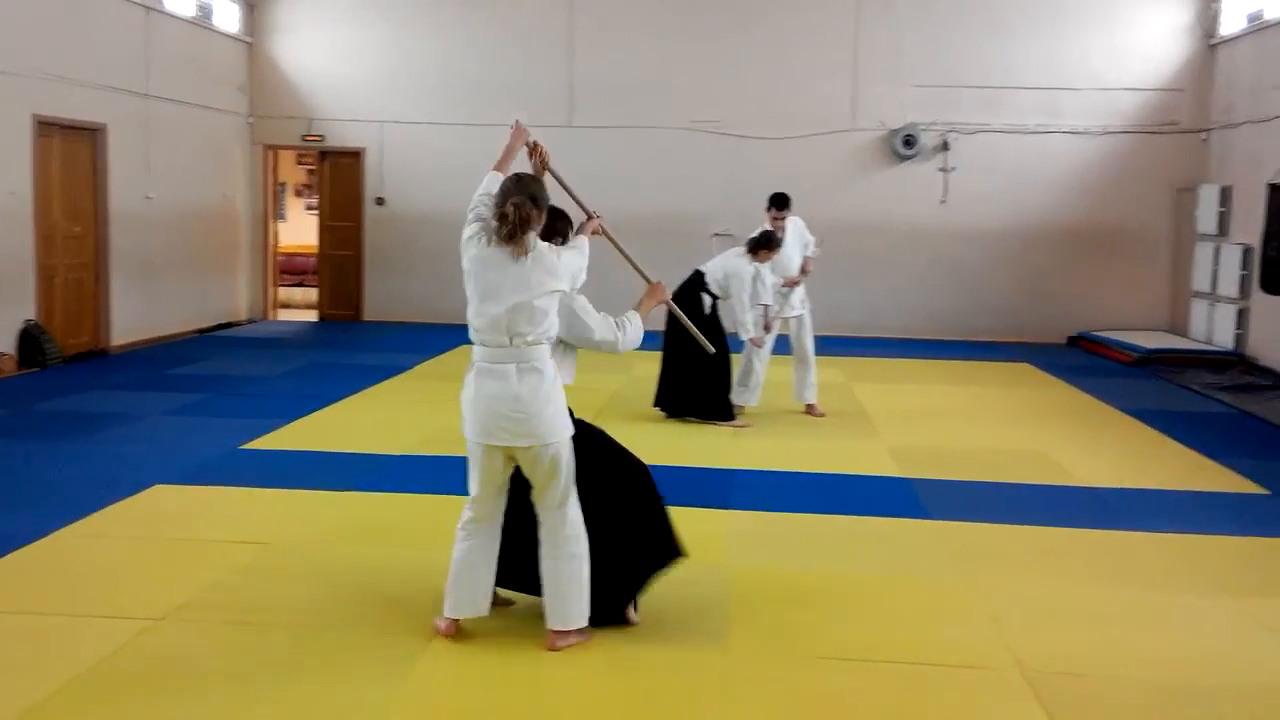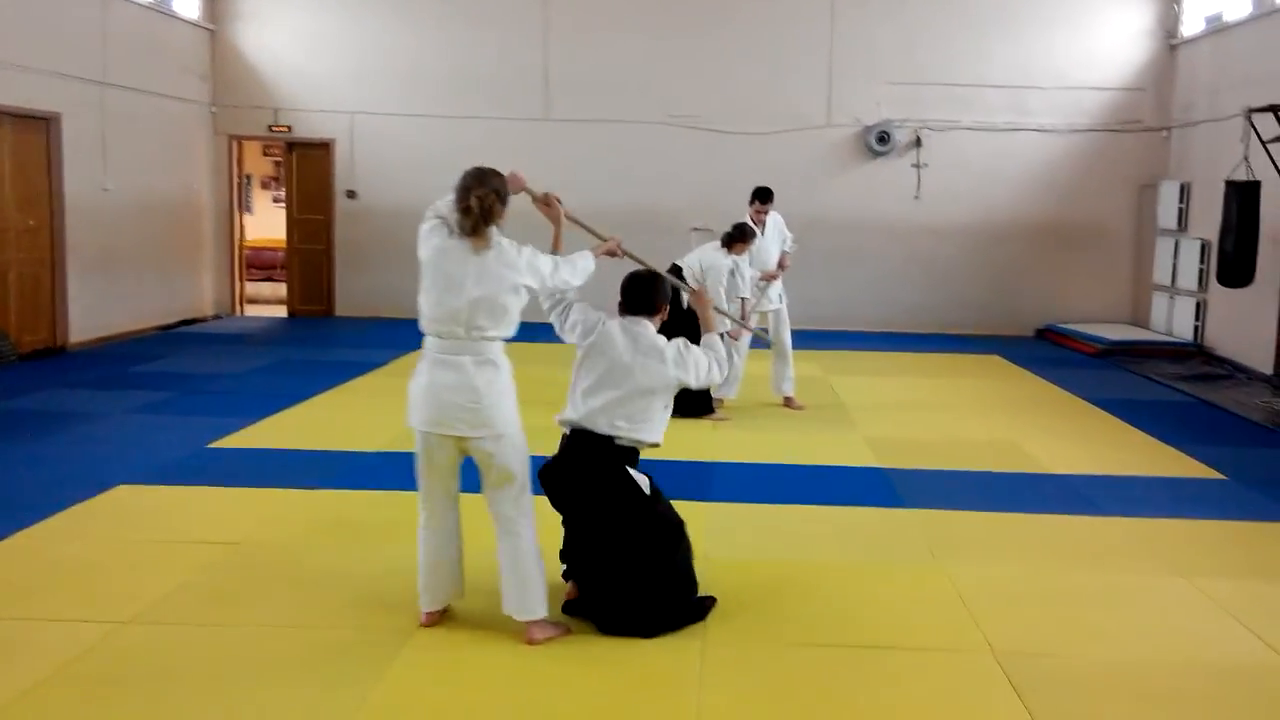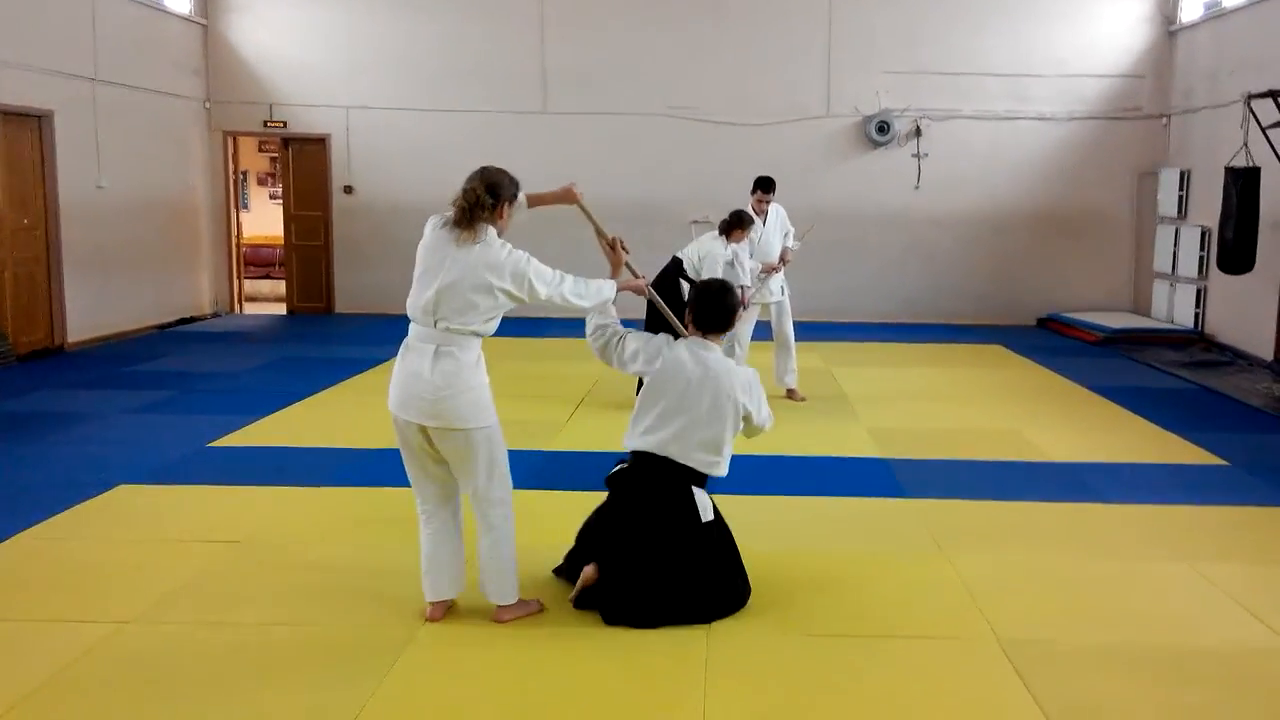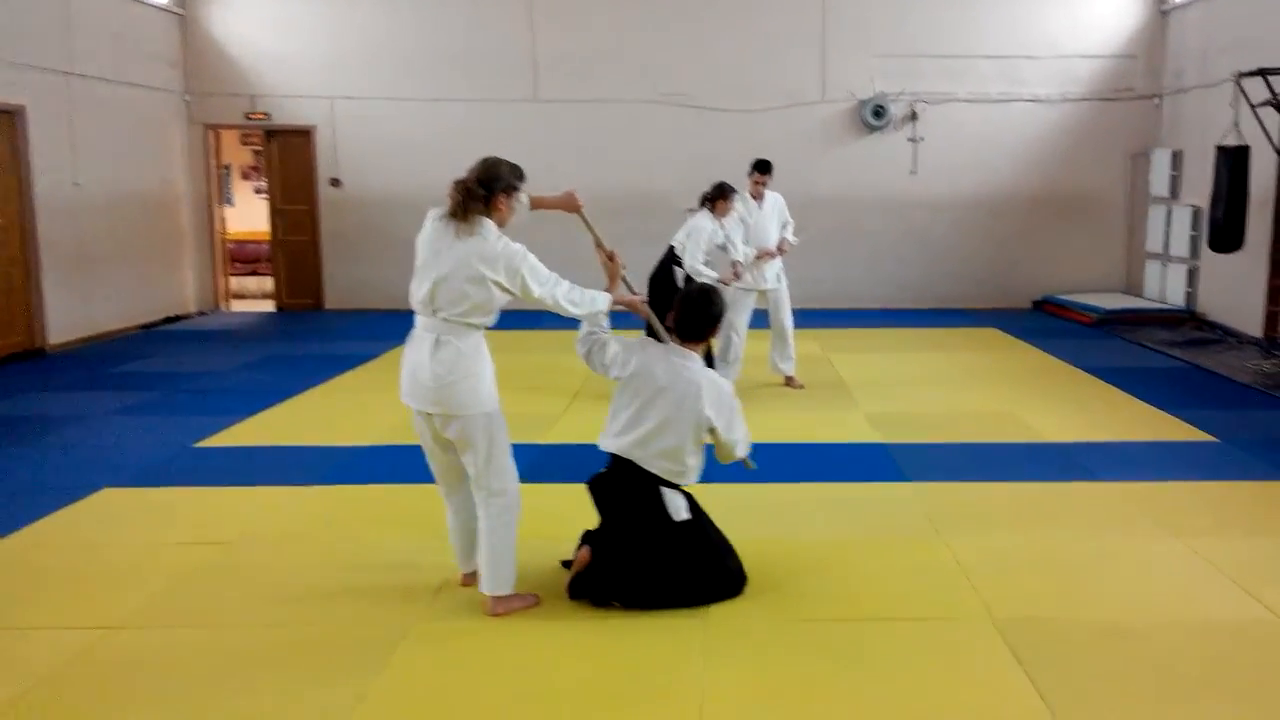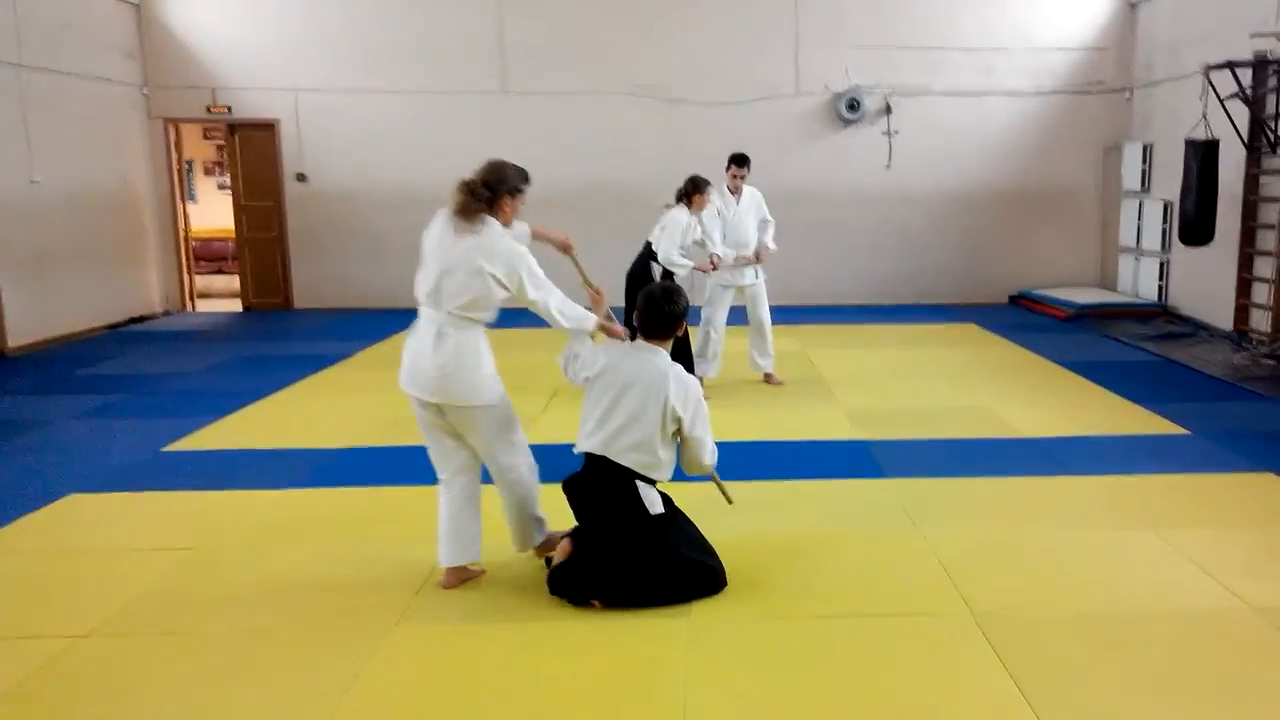
dt=0.5s
person 1, frame 1
left shoulder: (475, 249)
right shoulder: (554, 262)
left elbow: (482, 200)
left wrist: (510, 149)
right wrist: (586, 233)
left hip: (486, 392)
right hip: (536, 394)
left knee: (481, 512)
right knee: (559, 515)
left ankle: (455, 615)
right ankle: (564, 625)
person 1, frame 2
left shoulder: (432, 241)
right shoulder: (516, 259)
left elbow: (445, 211)
right elbow: (566, 271)
left wrist: (499, 187)
right wrist: (599, 252)
left hip: (435, 384)
right hip: (486, 387)
left knee: (436, 505)
right knee: (513, 506)
left ankle: (433, 604)
right ankle: (533, 618)
person 1, frame 3
left shoulder: (435, 231)
right shoulder: (506, 261)
left elbow: (473, 215)
right elbow: (568, 290)
left wrist: (547, 197)
right wrist: (621, 284)
left hip: (410, 374)
right hip: (458, 381)
left knee: (434, 498)
right knee: (492, 497)
left ankle: (438, 597)
right ankle: (505, 599)
person 1, frame 4
left shoulder: (435, 224)
right shoulder: (502, 253)
left elbow: (482, 210)
right elbow: (561, 295)
left wrist: (549, 203)
right wrist: (617, 299)
left hip: (420, 364)
right hip: (461, 369)
left knee: (455, 480)
right knee: (495, 486)
left ankle: (471, 566)
right ankle: (498, 592)
person 1, frame 5
left shoulder: (442, 224)
right shoulder: (505, 250)
right elbow: (553, 305)
left wrist: (541, 235)
right wrist: (603, 325)
left hip: (421, 357)
right hip: (464, 362)
left knee: (455, 467)
right knee: (508, 460)
left ankle: (456, 563)
right ankle: (536, 539)
person 2, frame 1
right shoulder: (557, 298)
right elbow: (614, 336)
right wrist: (648, 303)
left knee: (523, 505)
right knee: (616, 482)
right ankle: (608, 595)
person 2, frame 2
left shoulder: (597, 329)
right shoulder: (674, 356)
left elbow: (555, 297)
right elbow: (714, 367)
right wrist: (705, 316)
left hip: (569, 463)
right hip: (613, 473)
right knee: (665, 537)
left ankle: (583, 582)
person 2, frame 3
left shoulder: (659, 352)
right shoulder: (743, 379)
left elbow: (603, 336)
right elbow: (759, 425)
left hip: (635, 482)
right hip: (682, 499)
left knee: (617, 521)
right knee: (727, 592)
left ankle: (595, 568)
right ankle: (615, 589)
person 2, frame 4
left shoulder: (636, 354)
right shoulder: (716, 389)
left elbow: (590, 342)
right elbow: (733, 451)
left wrist: (609, 289)
left hip: (613, 487)
right hip: (658, 502)
right knee: (726, 577)
left ankle: (595, 553)
right ankle: (621, 584)
person 2, frame 5
left shoulder: (603, 354)
right shoulder: (683, 384)
left elbow: (571, 365)
right elbow: (700, 462)
left wrist: (594, 319)
right wrist: (697, 451)
left hip: (589, 487)
right hip: (632, 498)
right knee: (707, 575)
left ankle: (577, 550)
right ankle: (605, 583)
person 3, frame 1
left shoulder: (797, 225)
left elbow: (809, 242)
left wrist: (808, 259)
right wrist: (784, 281)
left hip: (797, 297)
left knee: (805, 350)
right knee: (757, 350)
left ankle: (809, 401)
right ankle: (740, 401)
person 3, frame 2
left shoulder: (777, 220)
left elbow: (787, 238)
left wrist: (785, 254)
right wrist: (761, 275)
left hip: (774, 291)
right hip: (750, 293)
left knee: (783, 343)
right knee: (737, 344)
left ankle: (787, 394)
right ankle: (720, 394)
person 3, frame 3
left shoulder: (779, 212)
left elbow: (788, 232)
left wrist: (787, 248)
right wrist: (761, 267)
left hip: (776, 283)
left knee: (785, 335)
right knee: (738, 336)
left ankle: (789, 385)
person 3, frame 4
left shoulder: (777, 200)
right shoulder: (737, 205)
left elbow: (787, 223)
right elbow: (733, 243)
left wrist: (786, 240)
right wrist: (756, 253)
left hip: (773, 270)
right hip: (747, 272)
left knee: (783, 323)
right knee: (734, 325)
left ankle: (787, 373)
right ankle: (722, 375)
person 3, frame 5
left shoulder: (755, 196)
right shoulder: (715, 199)
left elbow: (767, 223)
right elbow: (711, 236)
left wrist: (765, 246)
right wrist: (732, 256)
left hip: (752, 268)
right hip: (724, 269)
left knee: (761, 319)
right knee: (712, 320)
left ankle: (766, 369)
right ankle: (700, 372)
person 4, frame 1
left shoulder: (742, 254)
right shoulder: (742, 270)
left elbow: (762, 275)
right elbow: (740, 305)
right wrist: (750, 335)
left hip: (687, 299)
right hip: (697, 303)
left knee: (685, 354)
right knee: (713, 357)
left ankle: (676, 406)
right ankle: (719, 413)
person 4, frame 2
left shoulder: (720, 248)
right shoulder: (720, 263)
right elbow: (717, 299)
right wrist: (727, 328)
right hip: (675, 298)
right ankle: (698, 407)
person 4, frame 3
left shoulder: (720, 238)
right shoulder: (717, 251)
left elbow: (738, 257)
left wrist: (743, 286)
left hip: (673, 285)
right hip: (673, 289)
person 4, frame 4
left shoulder: (711, 221)
right shoulder: (703, 224)
left elbow: (726, 241)
right elbow: (692, 264)
left wrist: (737, 262)
right wrist: (719, 278)
left hip: (679, 276)
right hip: (670, 278)
person 4, frame 5
left shoulder: (690, 217)
right shoulder: (678, 218)
left elbow: (700, 238)
right elbow: (666, 256)
left wrist: (712, 254)
right wrist: (696, 266)
left hip: (659, 275)
right hip: (647, 275)
